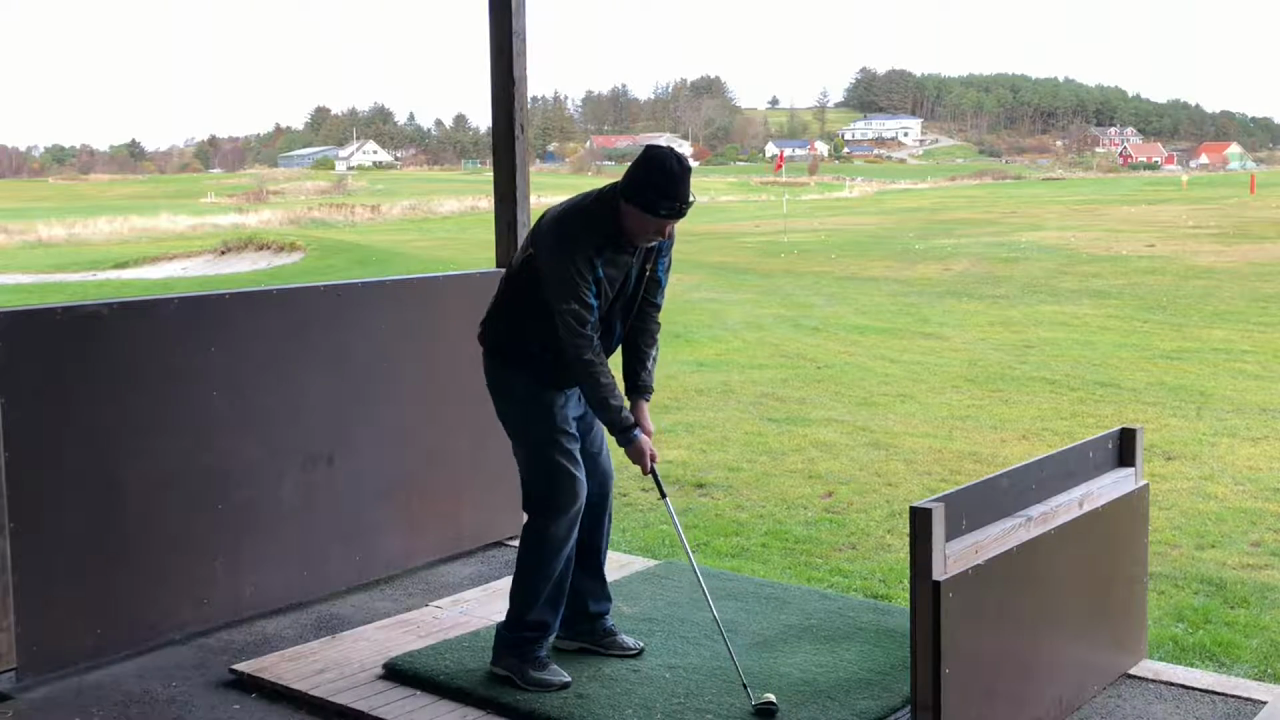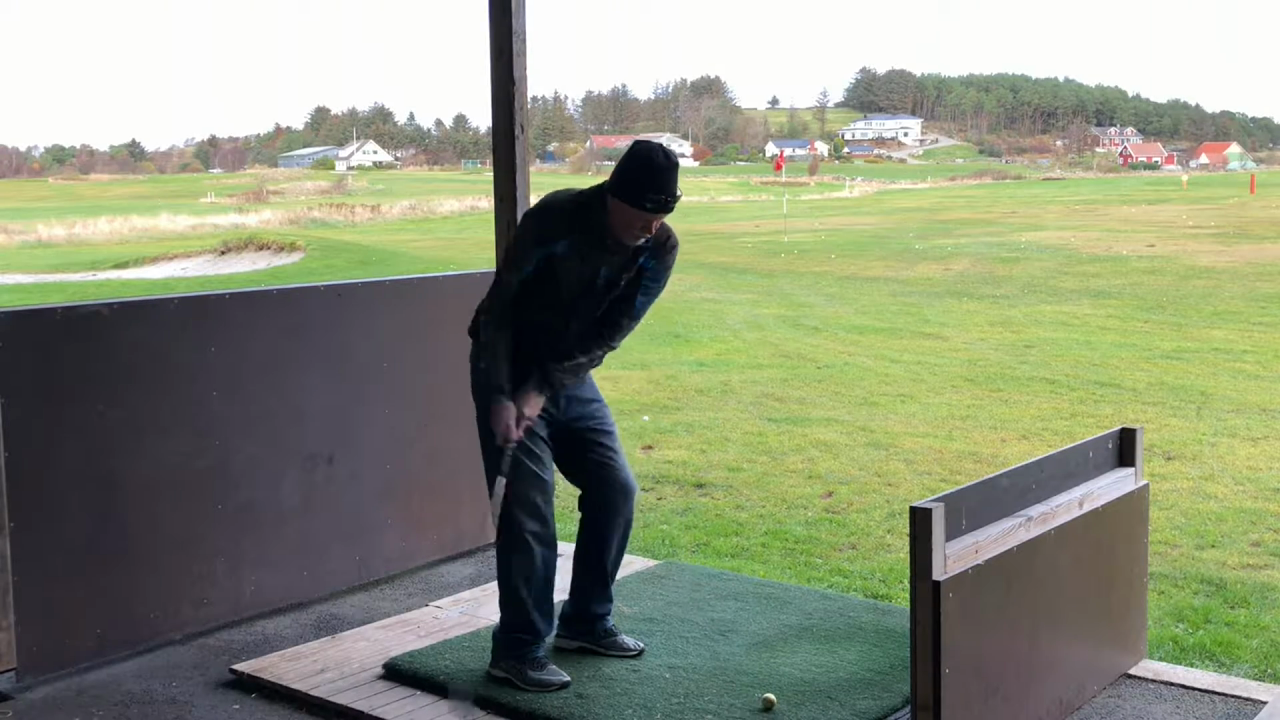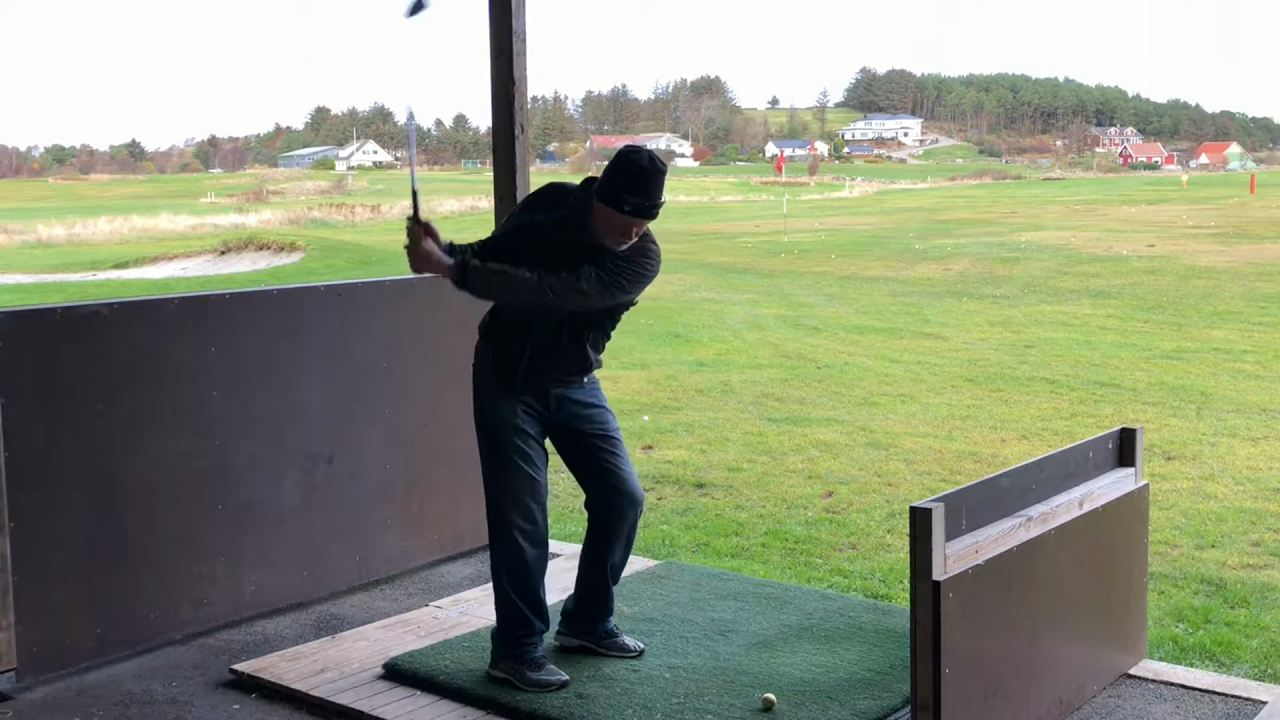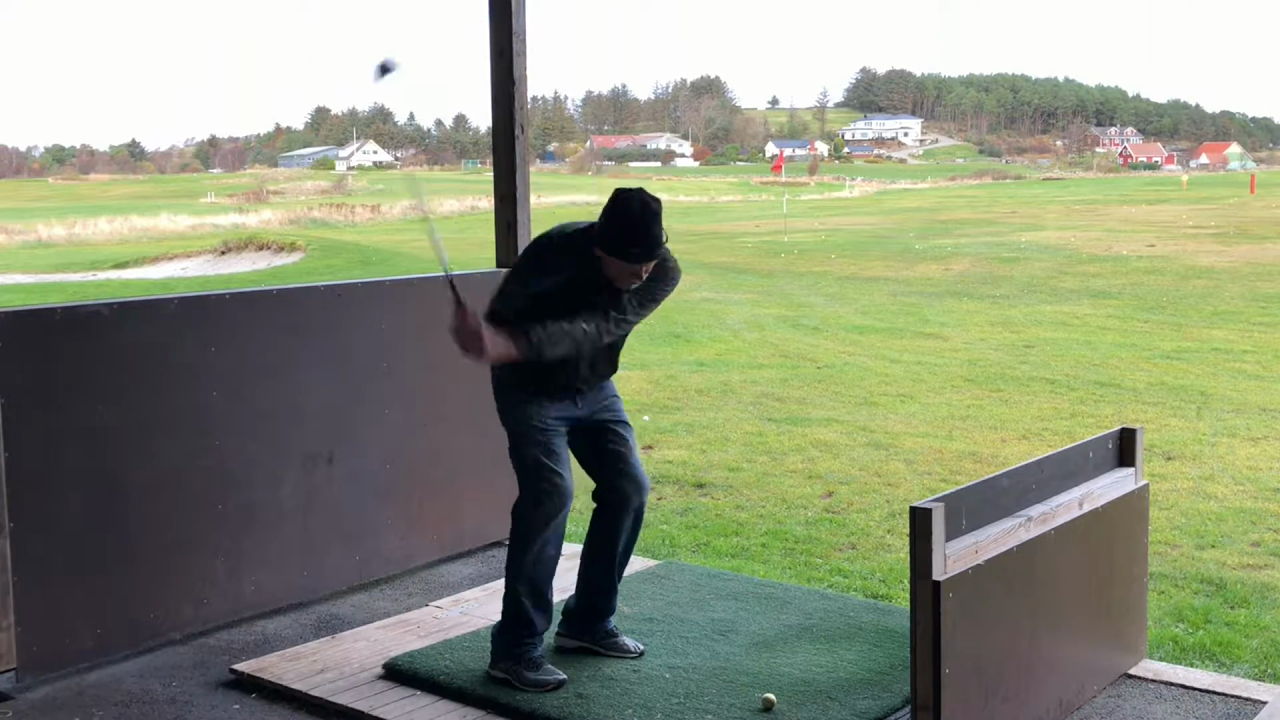
dt=0.3s
person 1, frame 1
left shoulder: (656, 236)
right shoulder: (571, 234)
left elbow: (645, 317)
right elbow: (580, 342)
left wrist: (640, 400)
right wrist: (625, 429)
left hip: (572, 372)
right hip: (524, 369)
left knee: (595, 489)
right knee: (562, 495)
left ankle: (584, 618)
right ankle: (520, 644)
person 1, frame 2
left shoulder: (661, 249)
right shoulder: (554, 219)
left elbow: (611, 336)
right elbow: (499, 307)
left wrist: (543, 391)
right wrist: (499, 397)
left hip: (571, 379)
right hip: (509, 377)
left knee: (615, 491)
right knee: (528, 506)
left ankle: (586, 619)
right ankle: (519, 648)
person 1, frame 3
left shoulder: (642, 259)
right shoulder: (549, 204)
left elbow: (547, 292)
right elbow: (493, 256)
left wrist: (449, 268)
right wrist: (445, 252)
left hip: (576, 384)
right hip: (506, 380)
left knee: (622, 497)
right knee: (520, 509)
left ankle: (587, 619)
right ankle: (517, 646)
person 1, frame 4
left shoulder: (664, 274)
right shoulder: (551, 255)
left elbow: (592, 333)
right elbow: (503, 318)
left wrist: (510, 345)
right wrist: (485, 333)
left hip: (590, 384)
right hip: (529, 388)
left knee: (629, 489)
right knee: (548, 498)
left ankle: (587, 620)
right ankle: (516, 649)
